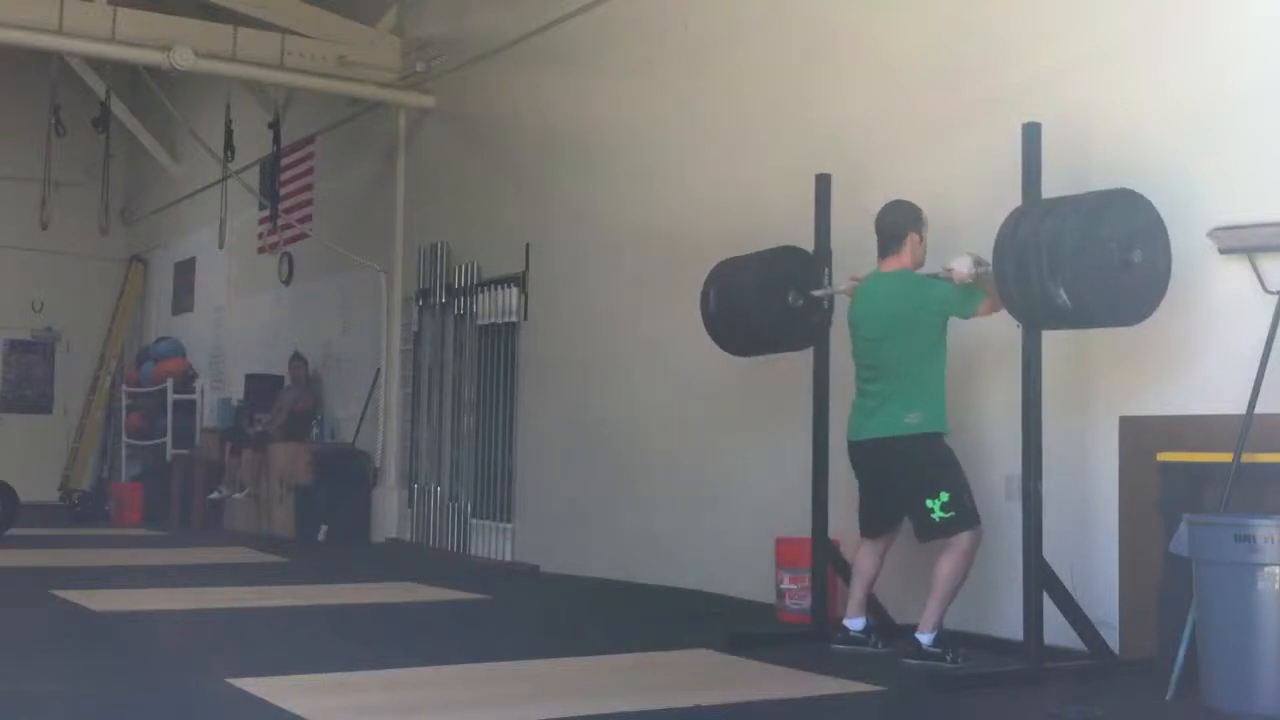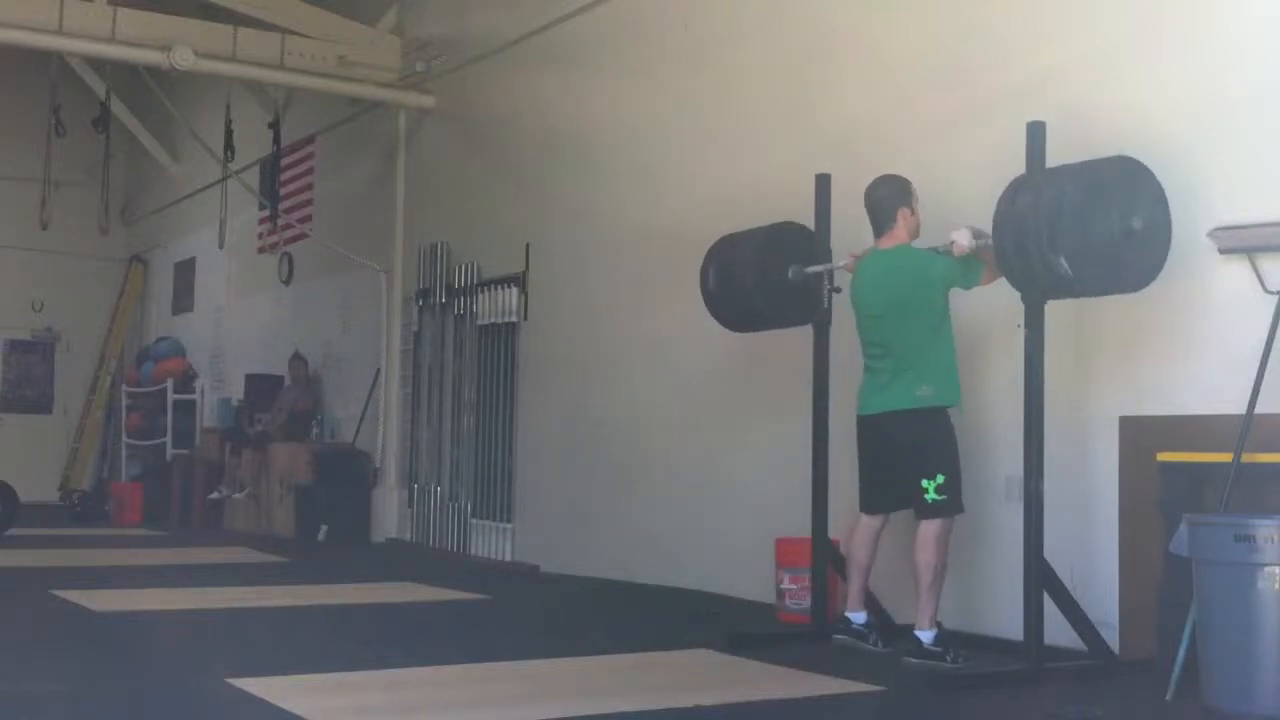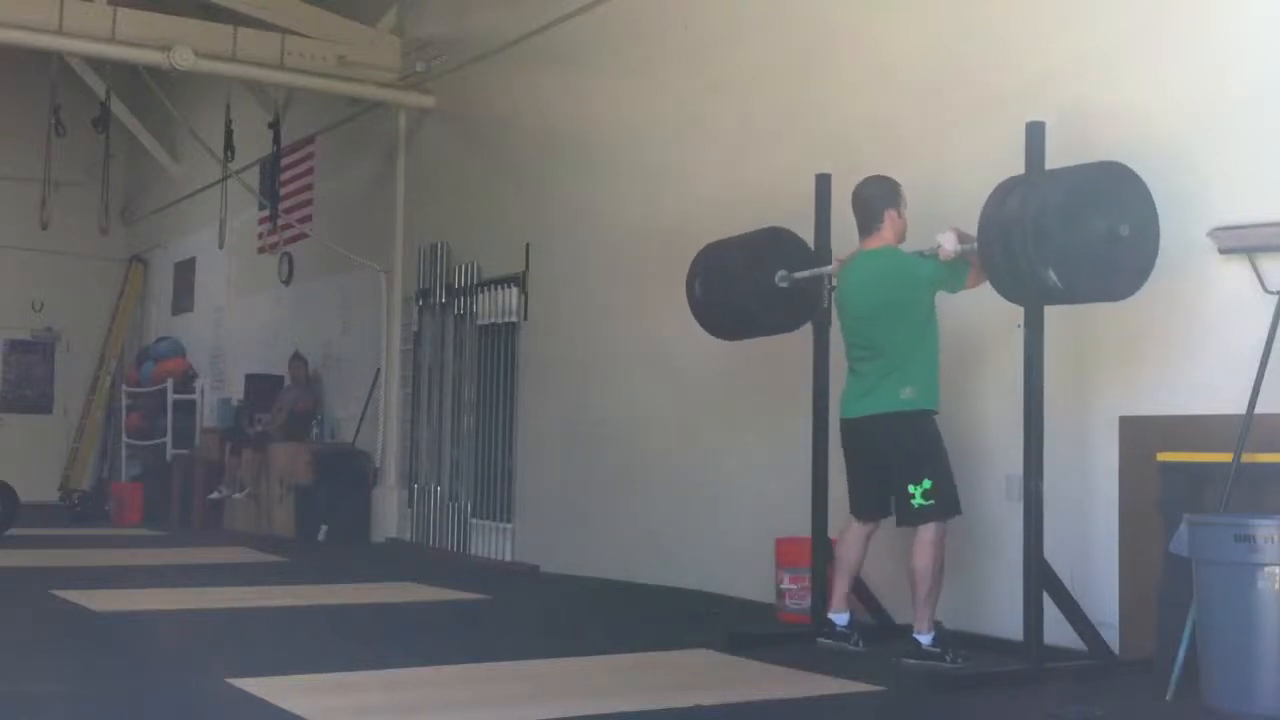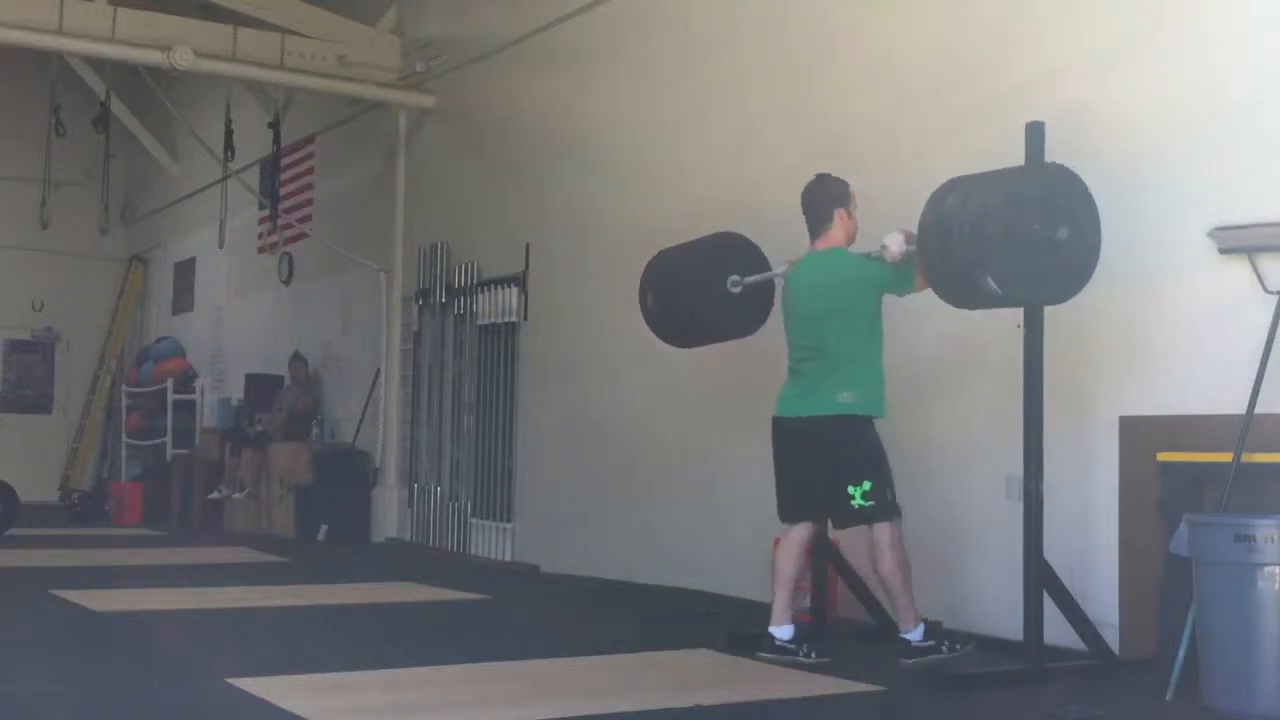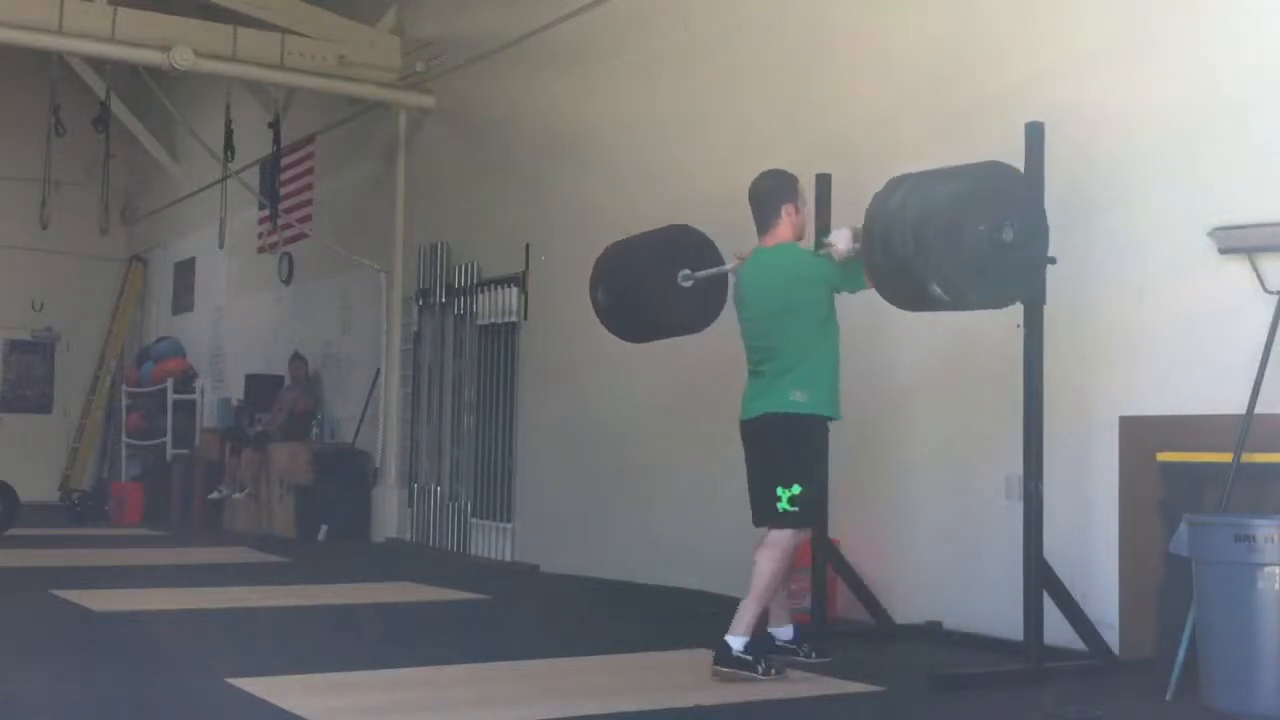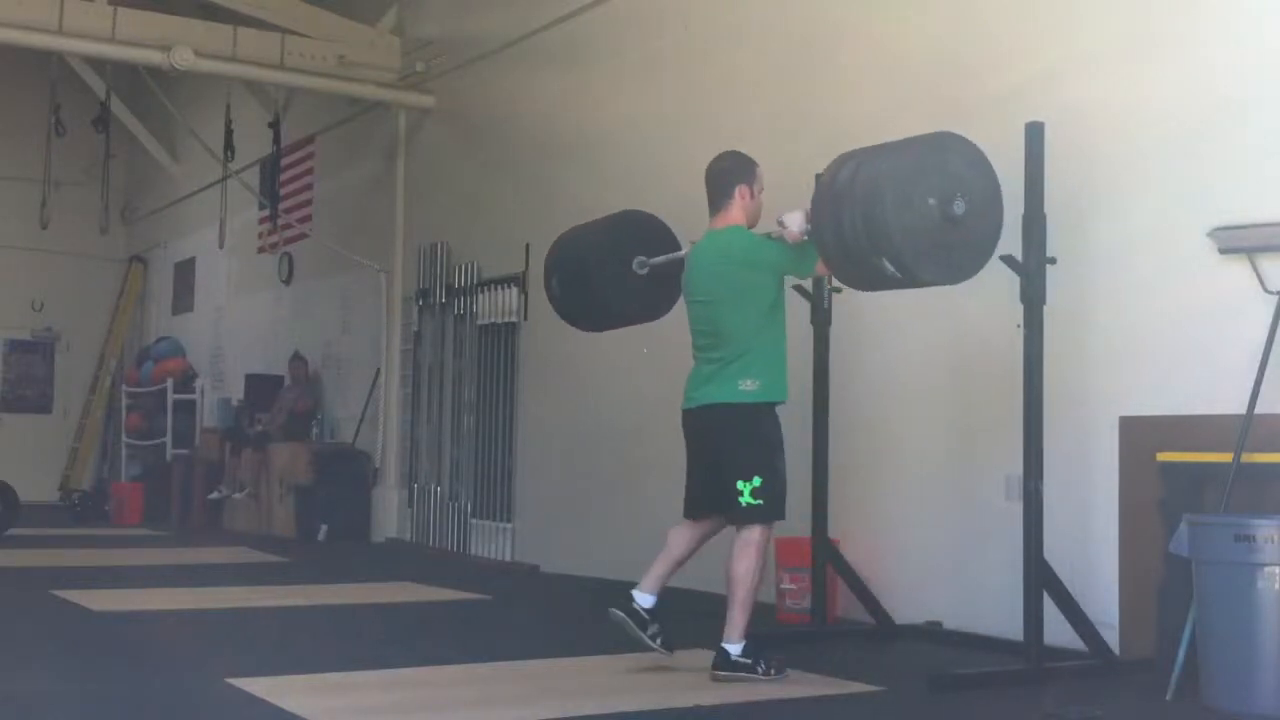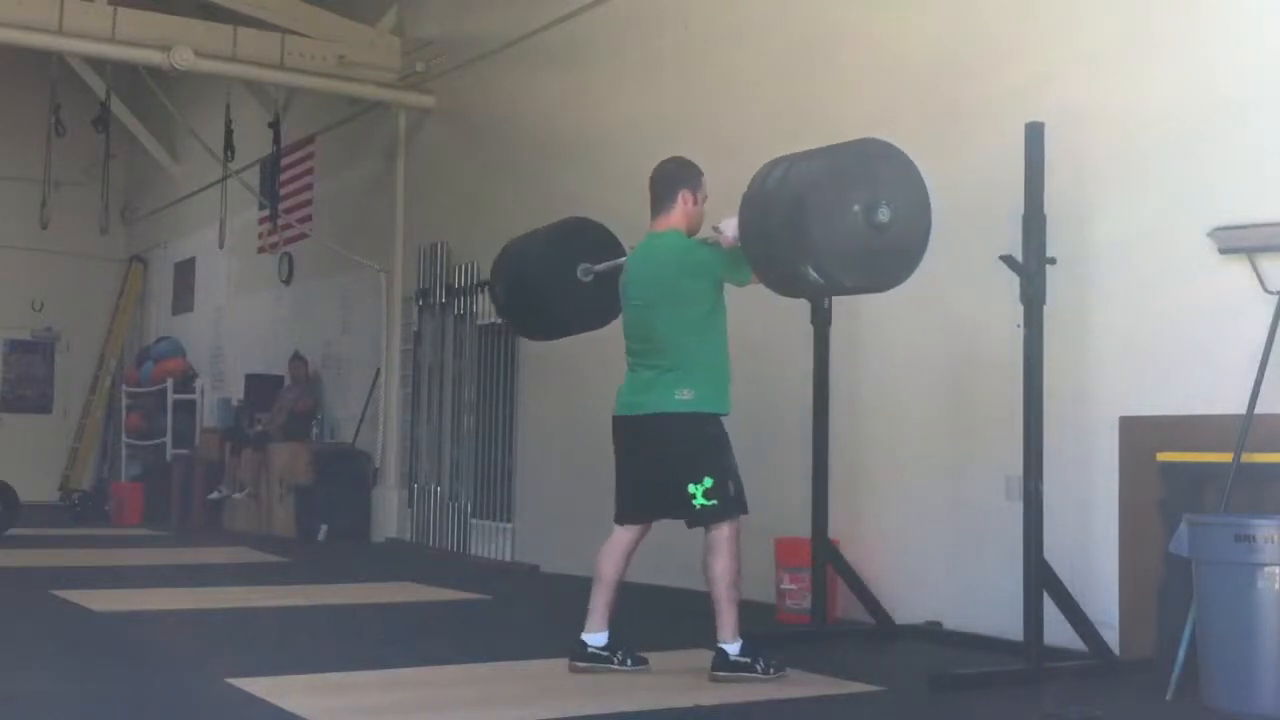
dt=0.4s
person 1, frame 1
left shoulder: (862, 296)
right shoulder: (927, 292)
right elbow: (993, 303)
right wrist: (972, 274)
left hip: (864, 437)
right hip: (912, 437)
left knee: (878, 533)
right knee: (963, 534)
left ankle: (852, 625)
right ankle: (925, 639)
person 1, frame 2
left shoulder: (862, 273)
right shoulder: (927, 265)
right elbow: (991, 270)
right wrist: (972, 245)
left hip: (873, 412)
right hip: (920, 411)
left knee: (872, 514)
right knee: (934, 519)
left ankle: (854, 618)
right ankle: (925, 637)
person 1, frame 3
left shoulder: (848, 275)
right shoulder: (912, 268)
right elbow: (975, 274)
right wrist: (959, 248)
left hip: (857, 415)
right hip: (903, 414)
left knee: (863, 519)
right knee: (930, 523)
left ankle: (837, 619)
right ankle: (924, 639)
person 1, frame 4
left shoulder: (794, 276)
right shoulder: (859, 270)
right elbow: (918, 280)
right wrist: (900, 255)
left hip: (791, 418)
right hip: (841, 419)
left knee: (800, 524)
right knee: (880, 526)
left ankle: (780, 633)
right ankle: (914, 636)
person 1, frame 5
left shoulder: (746, 272)
right shoulder: (810, 266)
right elbow: (869, 277)
right wrist: (851, 249)
left hip: (758, 415)
right hip: (796, 415)
left knee: (780, 527)
right knee: (788, 531)
left ankle: (780, 636)
right ankle: (735, 644)
person 1, frame 6
left shoulder: (697, 256)
right shoulder: (756, 248)
right elbow: (825, 263)
right wrist: (800, 234)
left hip: (702, 403)
right hip: (742, 404)
left knee: (706, 516)
right knee: (756, 525)
left ankle: (642, 601)
right ankle: (734, 651)
person 1, frame 7
left shoulder: (634, 261)
right shoulder: (693, 254)
right elbow: (755, 271)
right wrist: (735, 243)
left hip: (634, 412)
right hip: (684, 413)
left knee: (629, 524)
right knee: (722, 525)
left ankle: (594, 641)
right ankle: (731, 650)
